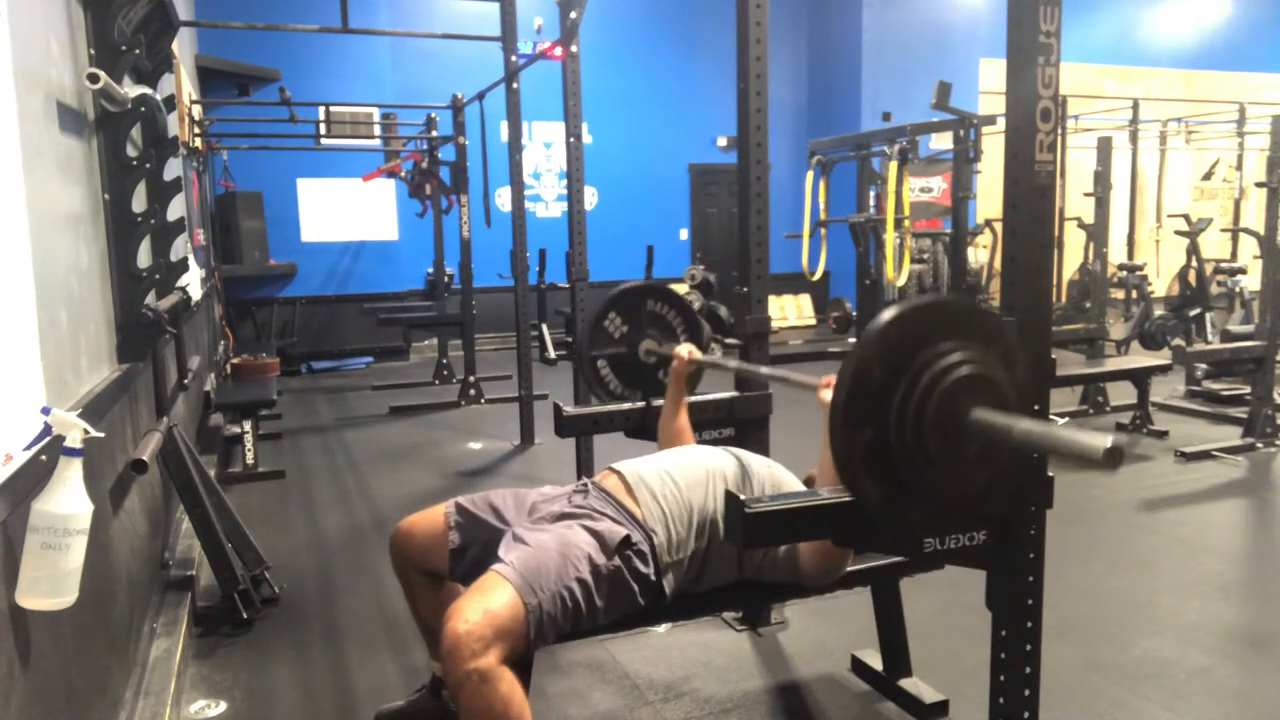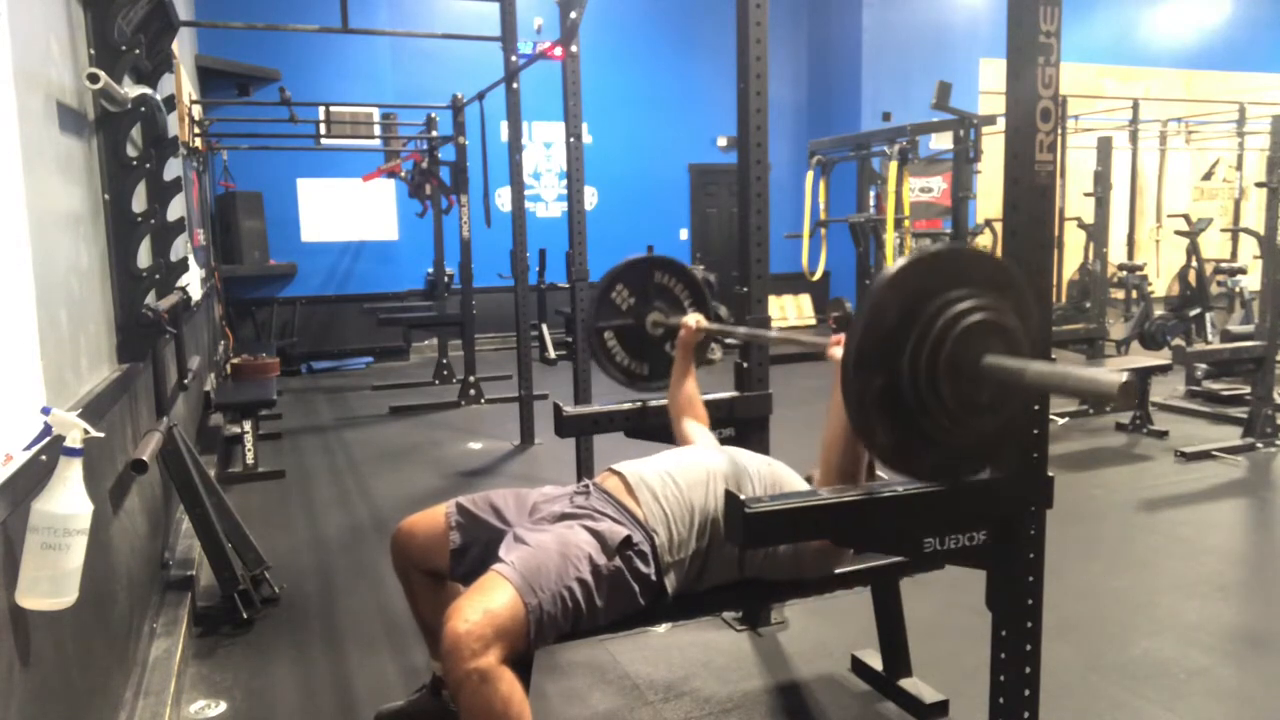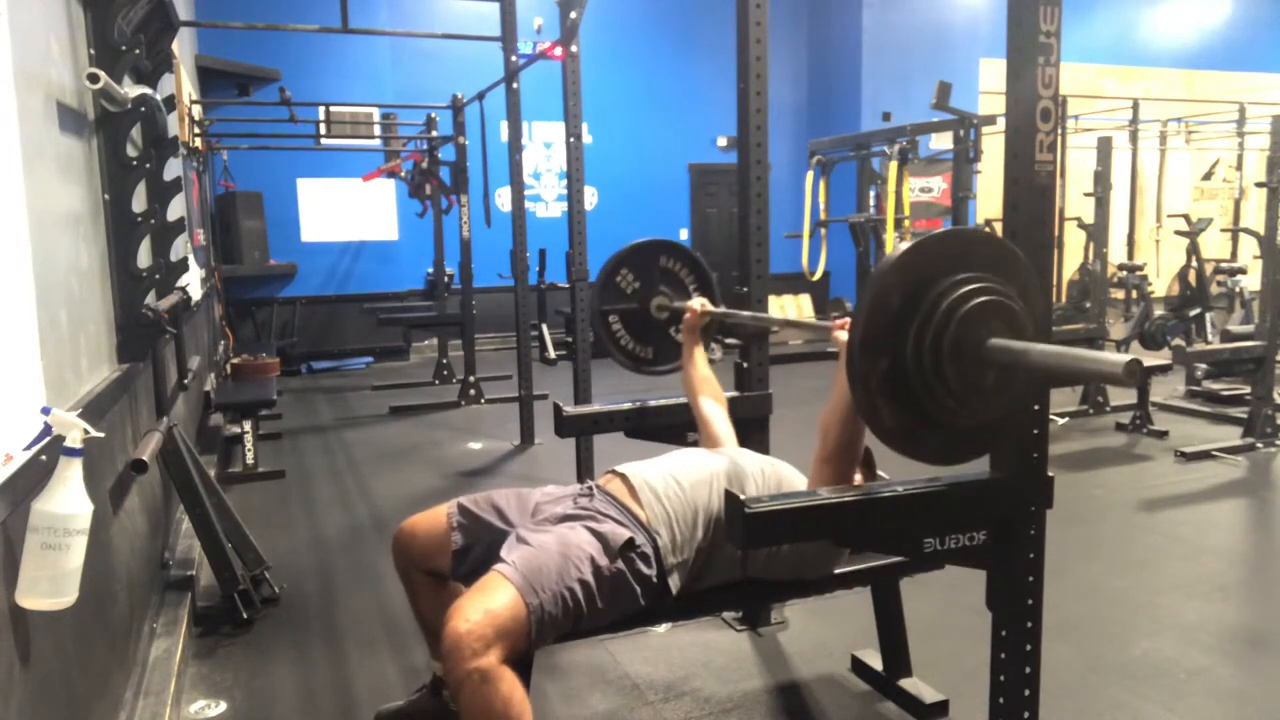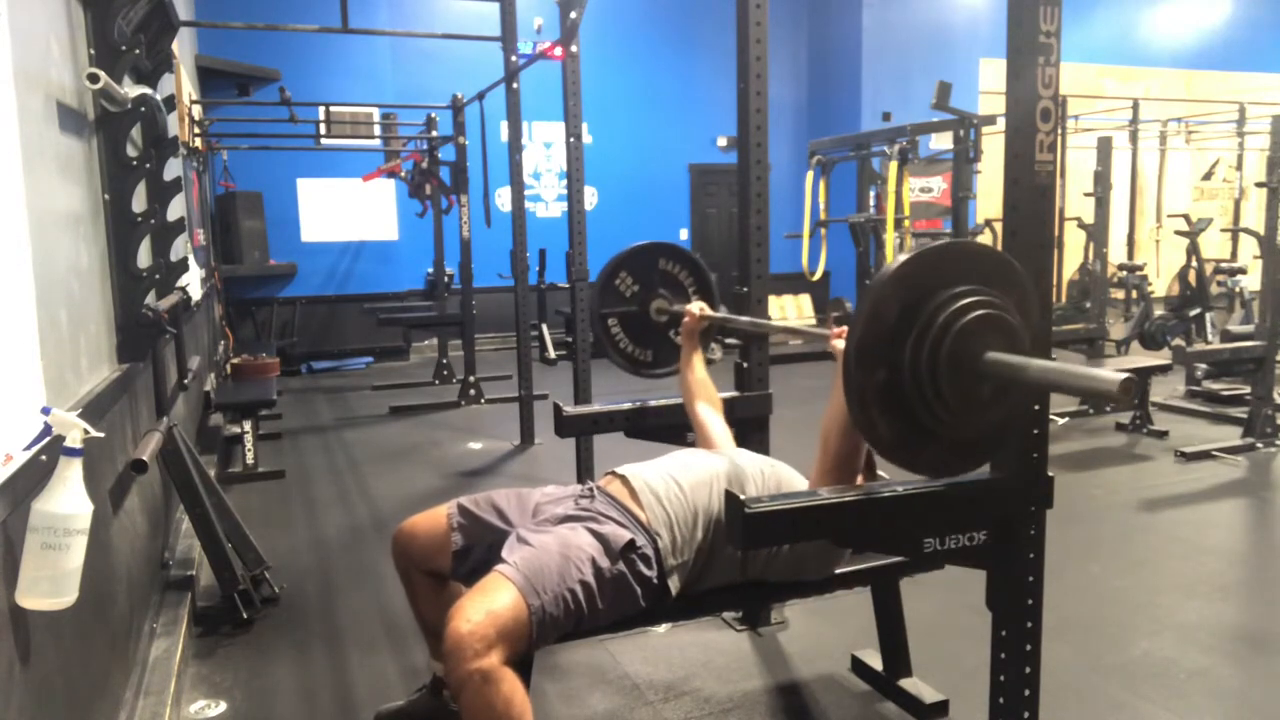
dt=0.2s
person 1, frame 1
right shoulder: (754, 482)
left elbow: (833, 546)
right elbow: (675, 460)
right wrist: (677, 379)
left knee: (469, 640)
right knee: (411, 541)
person 1, frame 2
right shoulder: (759, 482)
left elbow: (841, 489)
right elbow: (689, 430)
right wrist: (684, 351)
left knee: (469, 638)
right knee: (411, 541)
person 1, frame 3
right shoulder: (757, 480)
left elbow: (836, 459)
right elbow: (711, 408)
left wrist: (852, 360)
right wrist: (691, 335)
left knee: (470, 638)
right knee: (413, 541)
person 1, frame 4
right shoulder: (754, 478)
left elbow: (837, 468)
right elbow: (706, 412)
right wrist: (690, 340)
left knee: (470, 639)
right knee: (412, 542)
